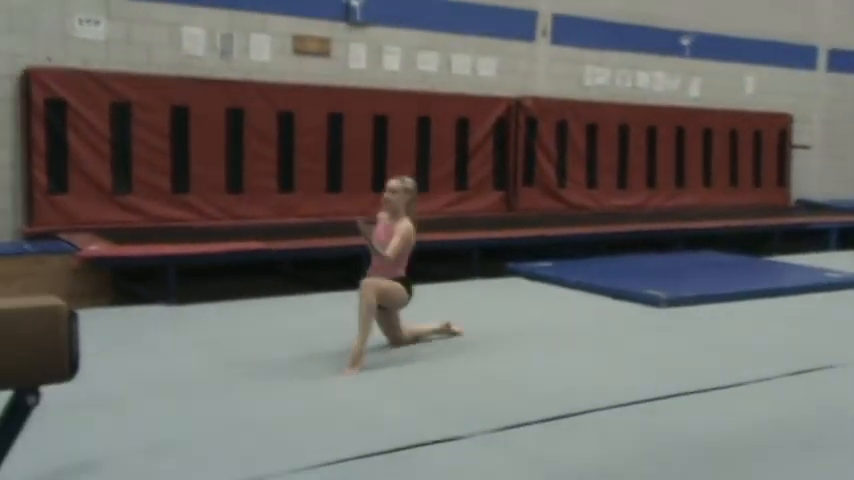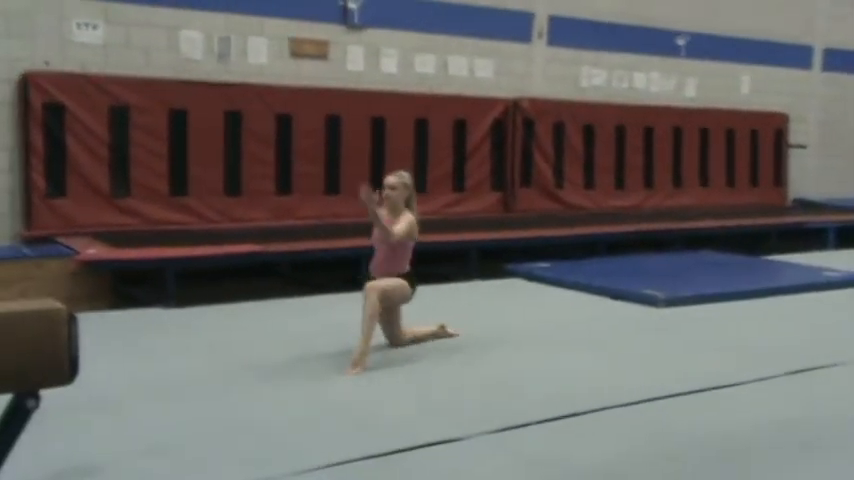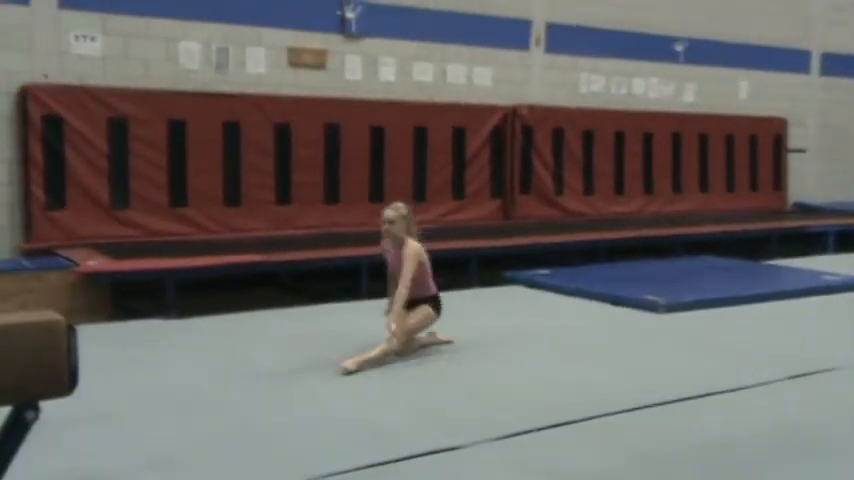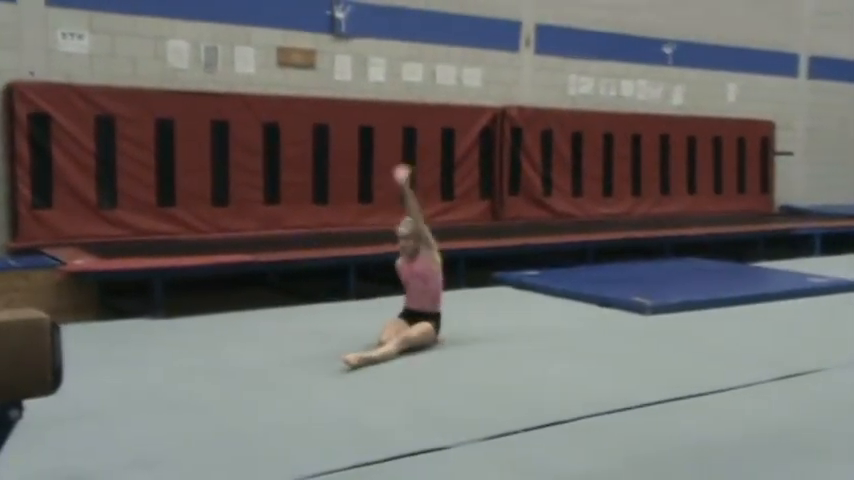
dt=0.4s
person 1, frame 1
left shoulder: (405, 227)
right shoulder: (381, 217)
left elbow: (388, 257)
left wrist: (368, 236)
left hip: (398, 288)
right hip: (380, 291)
left knee: (367, 285)
right knee: (397, 338)
left ankle: (358, 353)
right ankle: (440, 328)
person 1, frame 2
left shoulder: (408, 219)
right shoulder: (382, 212)
left elbow: (394, 236)
left wrist: (375, 213)
left hip: (402, 282)
right hip: (380, 280)
left knee: (371, 288)
right knee: (396, 339)
left ankle: (361, 356)
right ankle: (437, 330)
person 1, frame 3
left shoulder: (412, 249)
right shoulder: (386, 244)
left elbow: (404, 286)
left wrist: (393, 321)
right wrist: (391, 305)
left hip: (428, 303)
right hip: (407, 302)
left knee: (397, 335)
right knee: (398, 343)
right ankle: (431, 338)
person 1, frame 4
left shoulder: (429, 250)
right shoulder: (400, 263)
left elbow: (418, 218)
left wrist: (405, 186)
left hip: (429, 319)
right hip: (407, 315)
left knee: (401, 341)
right knee: (385, 340)
